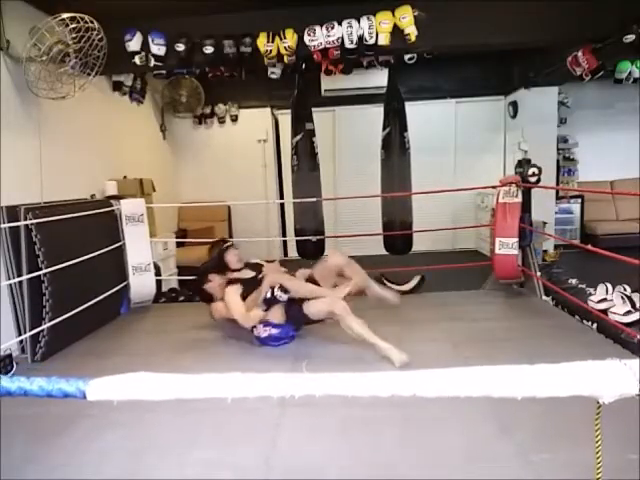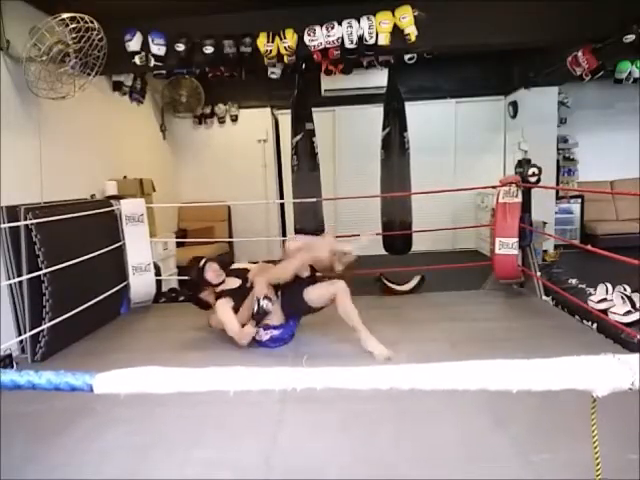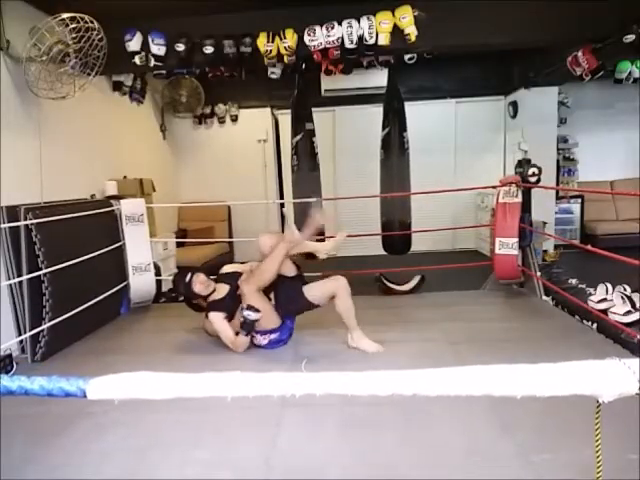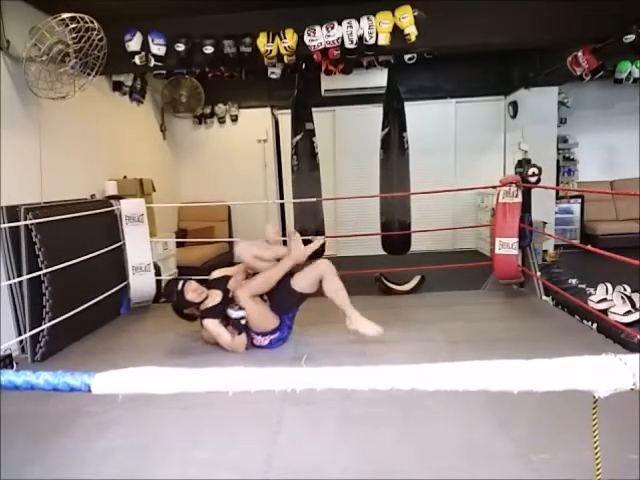
dt=0.2s
person 1, frame 1
left shoulder: (251, 266)
right shoulder: (231, 289)
right elbow: (246, 320)
right wrist: (267, 302)
left hip: (298, 294)
right hip: (288, 313)
left knee: (336, 261)
right knee: (338, 307)
person 1, frame 2
left shoulder: (236, 269)
right shoulder: (222, 303)
left elbow: (266, 270)
right elbow: (242, 338)
right wrist: (257, 317)
right hip: (282, 313)
person 1, frame 3
left shoulder: (226, 272)
right shoulder: (214, 315)
left elbow: (256, 268)
right elbow: (238, 346)
right wrist: (246, 328)
left hip: (283, 295)
right hip: (275, 330)
person 1, frame 4
left shoulder: (216, 277)
right shoulder: (209, 321)
left elbow: (246, 270)
right elbow: (236, 347)
right wrist: (239, 326)
left hip: (277, 298)
right hip: (273, 331)
